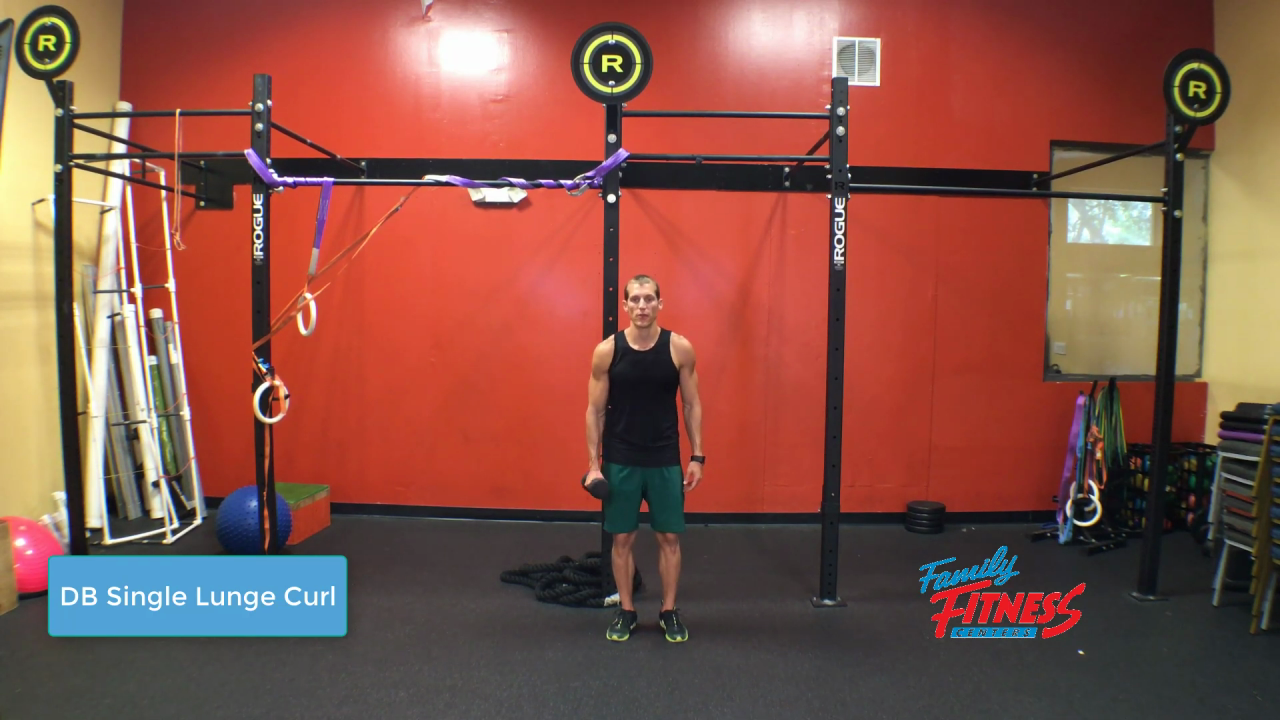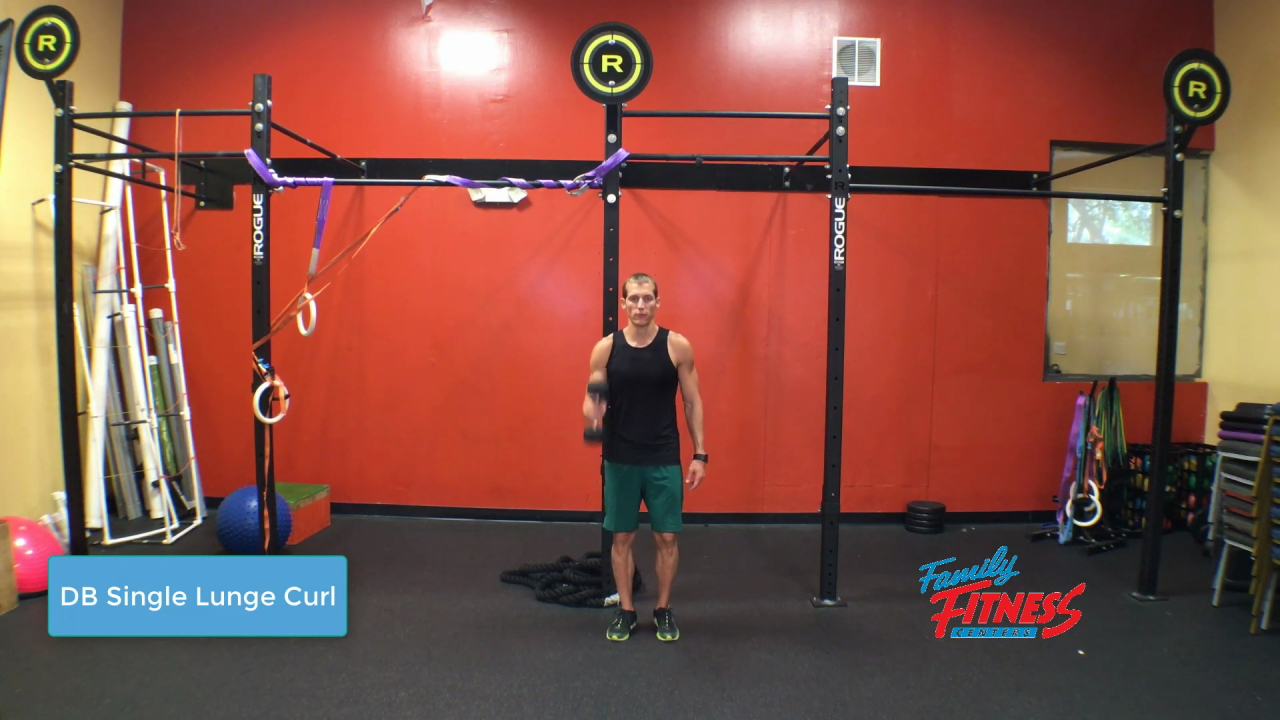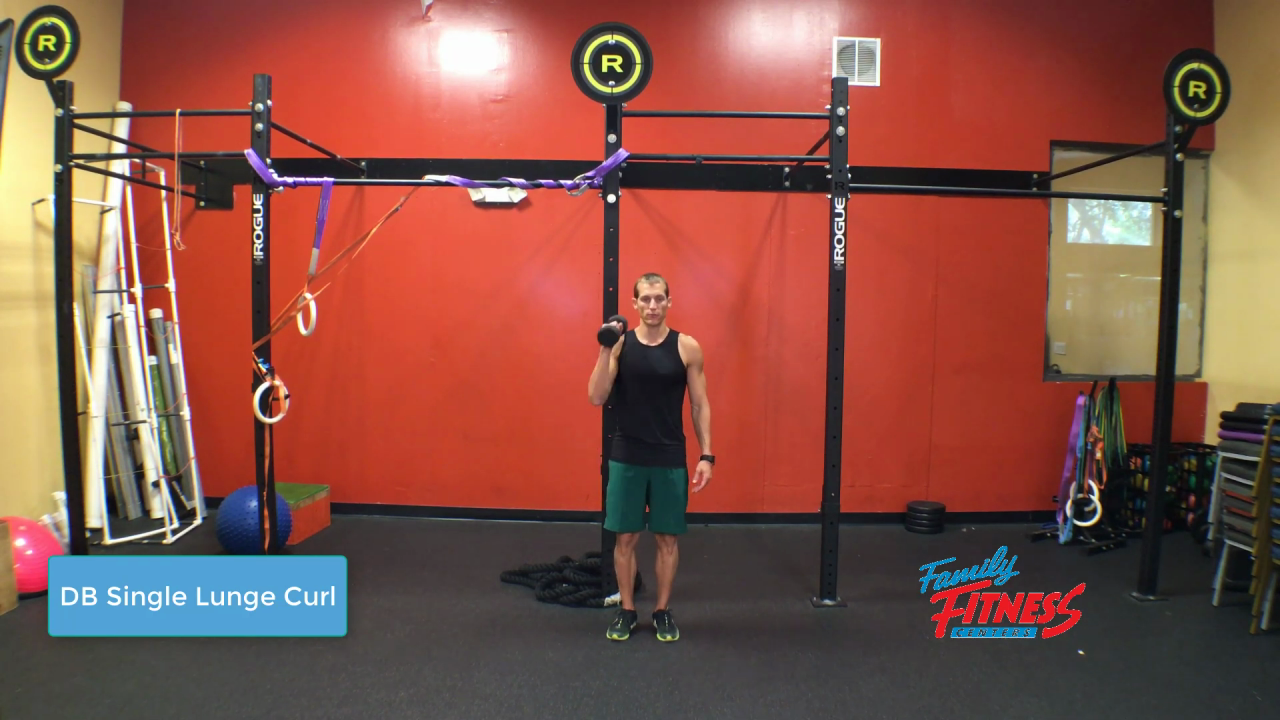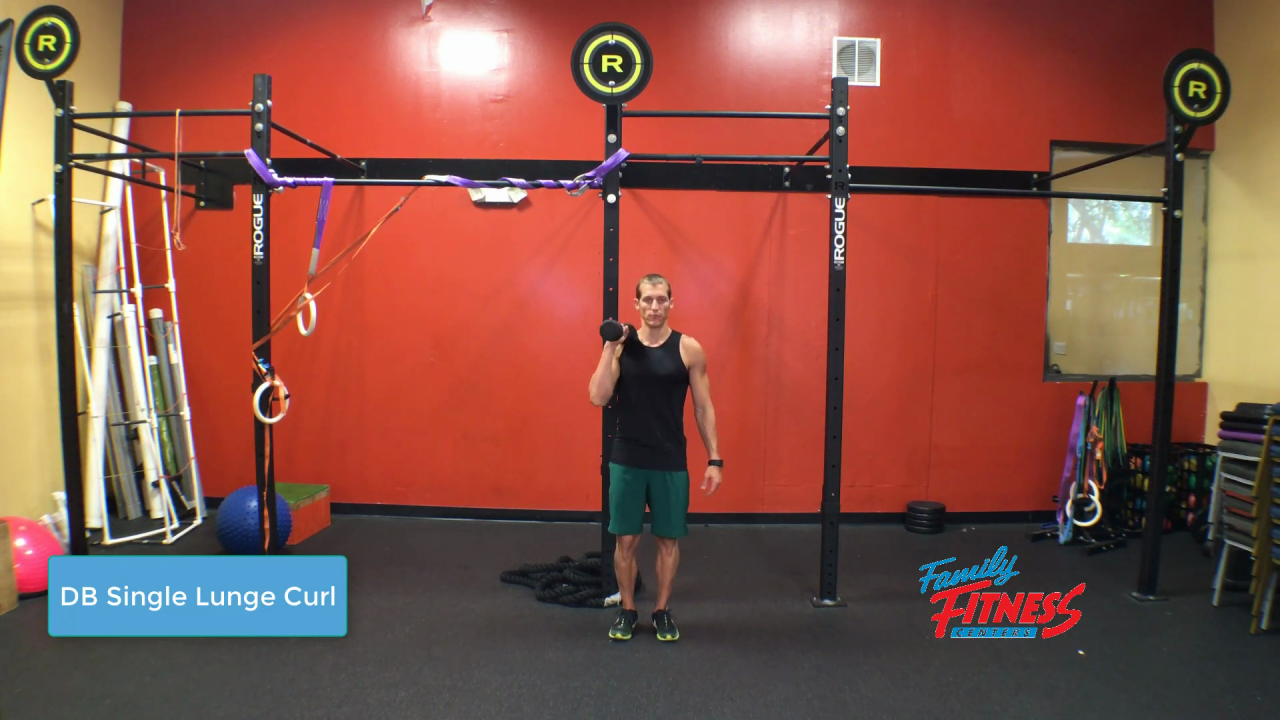
dt=0.3s
person 1, frame 1
left shoulder: (680, 348)
right shoulder: (606, 351)
left elbow: (692, 404)
right elbow: (595, 410)
left wrist: (697, 456)
right wrist: (594, 465)
left hip: (665, 459)
right hip: (619, 460)
left knee: (670, 536)
right knee: (622, 537)
left ankle: (669, 611)
right ankle: (626, 611)
person 1, frame 2
left shoulder: (677, 346)
right shoulder: (606, 348)
left elbow: (693, 402)
right elbow: (591, 401)
left wrist: (700, 454)
right wrist: (592, 410)
left hip: (665, 458)
right hip: (620, 458)
left knee: (667, 537)
right knee: (622, 537)
left ankle: (663, 609)
right ankle: (626, 611)
person 1, frame 3
left shoulder: (687, 347)
right shoulder: (620, 344)
left elbow: (700, 405)
right elbow: (596, 397)
left wrist: (706, 455)
right wrist: (605, 350)
left hip: (670, 459)
right hip: (626, 457)
left knee: (667, 537)
right knee: (625, 536)
left ankle: (662, 611)
right ankle: (626, 611)
person 1, frame 4
left shoulder: (689, 349)
right shoulder: (621, 346)
left elbow: (704, 408)
right elbow: (597, 398)
left wrist: (714, 460)
right wrist: (609, 348)
left hip: (671, 462)
right hip: (626, 459)
left knee: (668, 539)
right knee: (625, 539)
left ankle: (662, 611)
right ankle: (627, 610)
